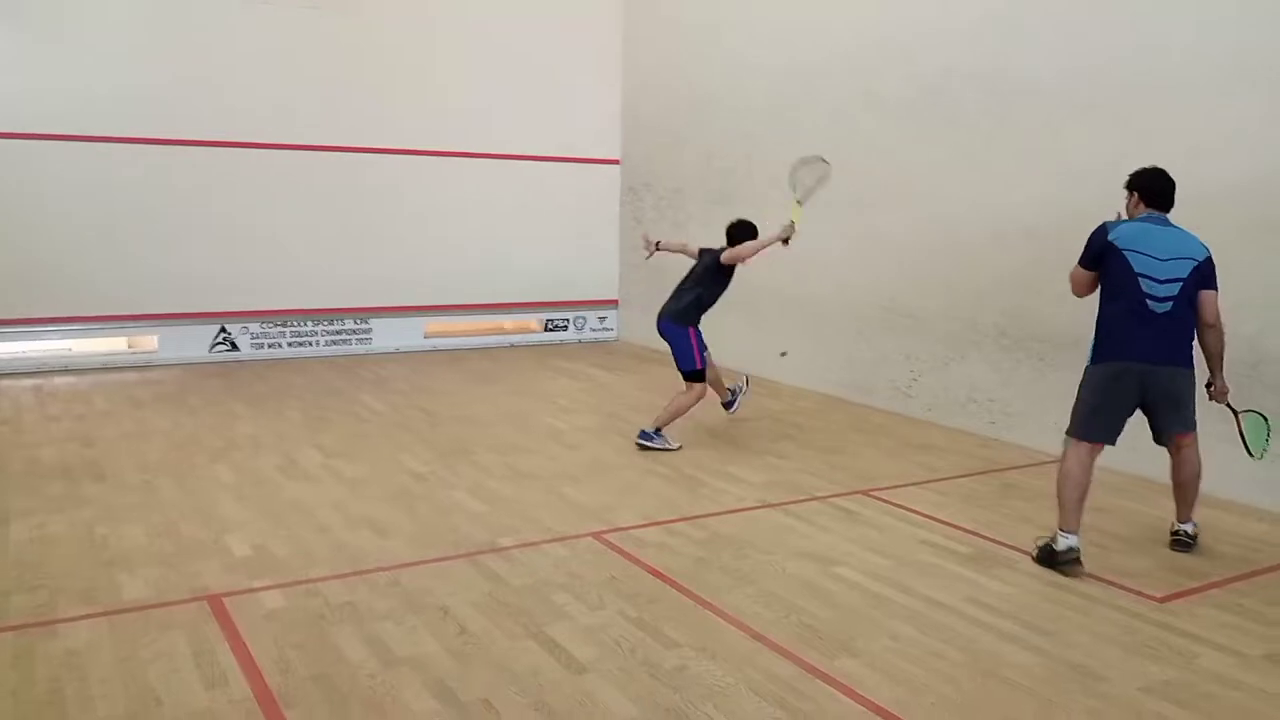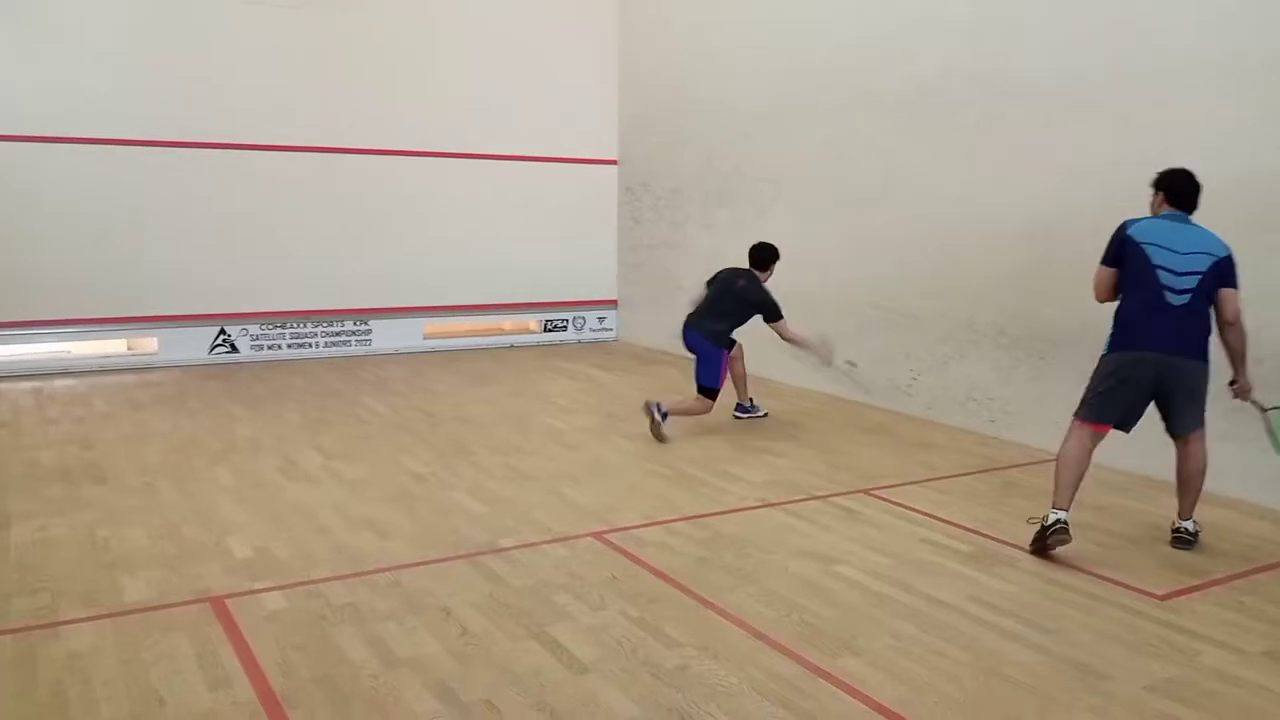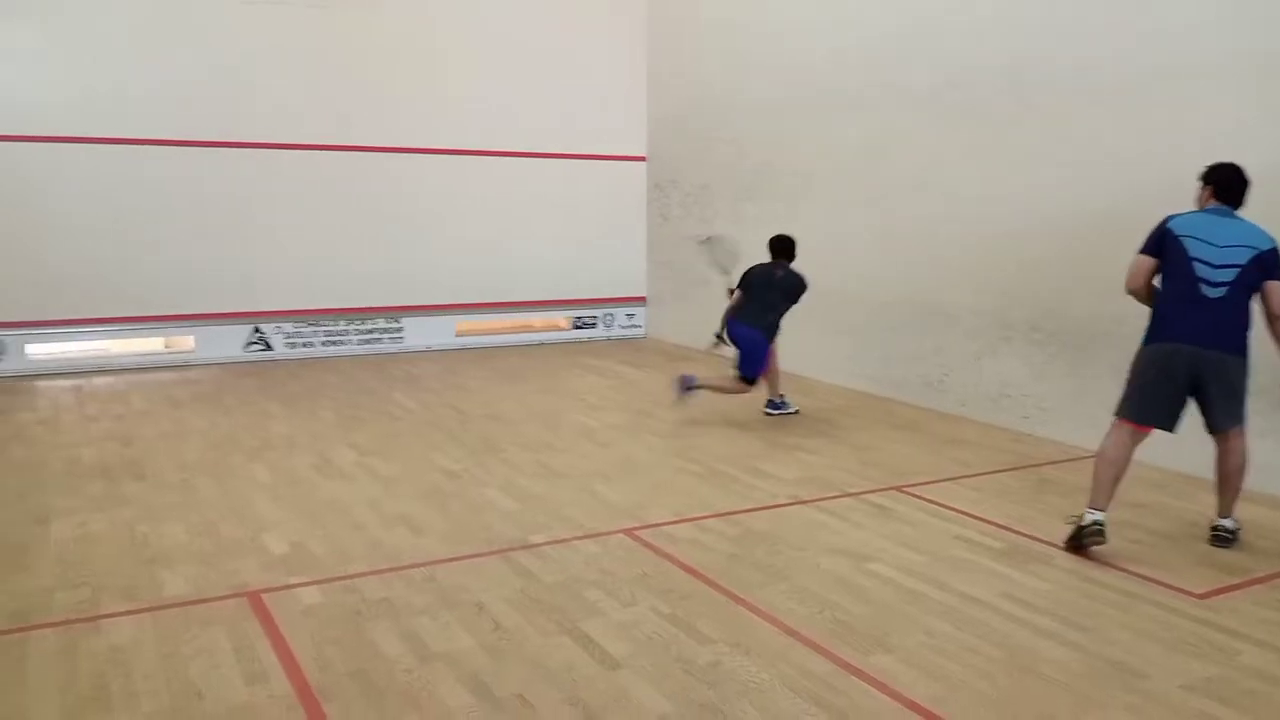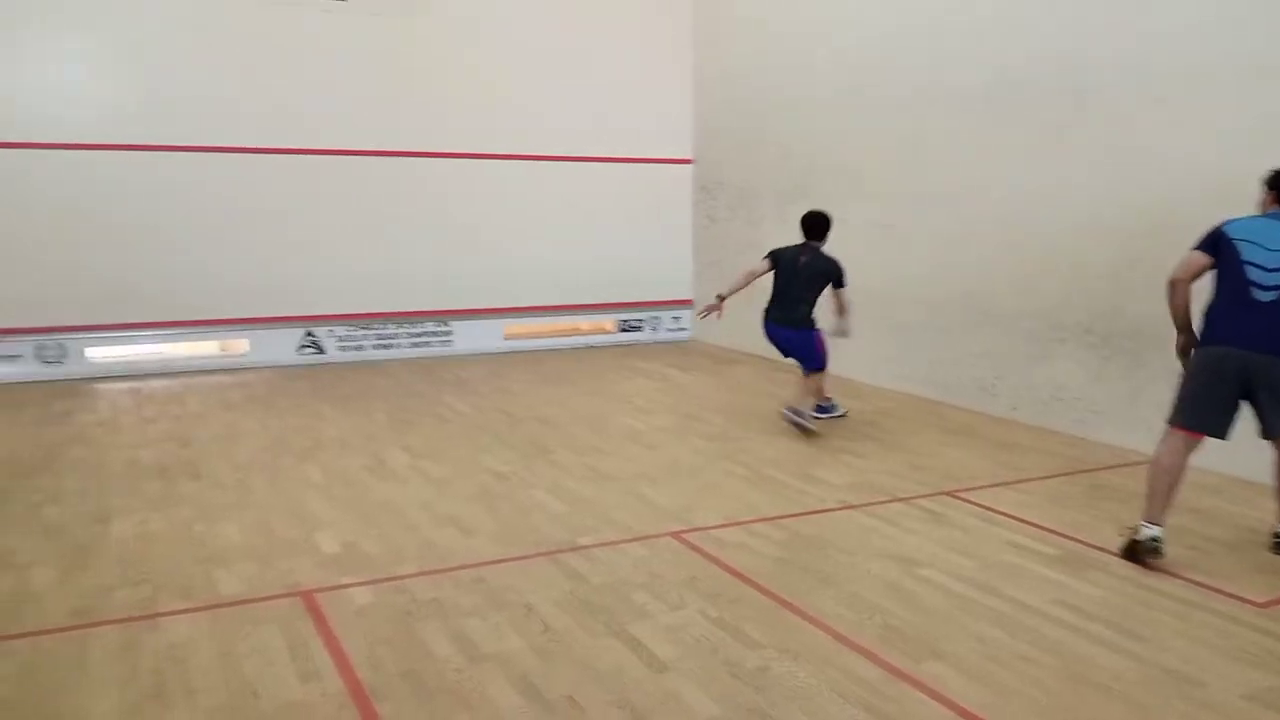
dt=0.2s
person 1, frame 1
left shoulder: (1110, 234)
right shoulder: (1197, 249)
left elbow: (1079, 288)
right elbow: (1210, 322)
right wrist: (1217, 375)
left hip: (1113, 363)
right hip: (1174, 366)
left knee: (1080, 448)
right knee: (1184, 444)
left ankle: (1066, 542)
right ankle: (1185, 527)
person 1, frame 2
left shoulder: (1131, 232)
right shoulder: (1218, 248)
left elbow: (1103, 292)
right elbow: (1230, 320)
right wrist: (1240, 372)
left hip: (1128, 353)
right hip: (1189, 360)
left knee: (1084, 430)
right knee: (1191, 439)
left ankle: (1057, 517)
right ankle: (1185, 525)
person 1, frame 3
left shoulder: (1173, 226)
left elbow: (1135, 285)
left hip: (1165, 347)
right hip: (1226, 355)
left knee: (1125, 430)
right knee: (1231, 435)
left ankle: (1093, 518)
right ankle: (1225, 523)
person 1, frame 4
left shoulder: (1231, 231)
left elbow: (1179, 279)
left wrist: (1185, 332)
left hip: (1218, 351)
left knee: (1179, 439)
left ankle: (1149, 531)
person 2, frame 1
left shoulder: (711, 254)
right shoulder: (722, 259)
left elbow: (685, 247)
right elbow: (738, 253)
left wrist: (658, 245)
right wrist: (777, 237)
left hip: (668, 319)
right hip: (679, 324)
left knee: (705, 360)
right knee: (696, 389)
left ankle: (728, 398)
right ankle: (650, 433)
person 2, frame 2
left shoulder: (727, 274)
right shoulder: (763, 298)
right elbow: (786, 335)
right wrist: (816, 350)
left hip: (691, 329)
right hip: (710, 342)
left knee: (735, 350)
right knee: (705, 403)
left ankle: (744, 405)
right ankle: (661, 410)
person 2, frame 3
left shoulder: (755, 271)
right shoulder: (799, 282)
left elbow: (732, 303)
left wrist: (721, 330)
left hip: (735, 324)
right hip: (757, 333)
left knee: (768, 351)
right knee: (744, 384)
left ankle: (775, 401)
right ankle: (694, 383)
person 2, frame 4
left shoulder: (782, 254)
right shoulder: (831, 266)
left elbow: (753, 273)
right elbow: (842, 304)
left wrist: (722, 298)
right wrist: (842, 323)
left hip: (771, 324)
right hip: (799, 328)
right knee: (816, 372)
left ankle: (823, 404)
right ankle: (799, 408)
